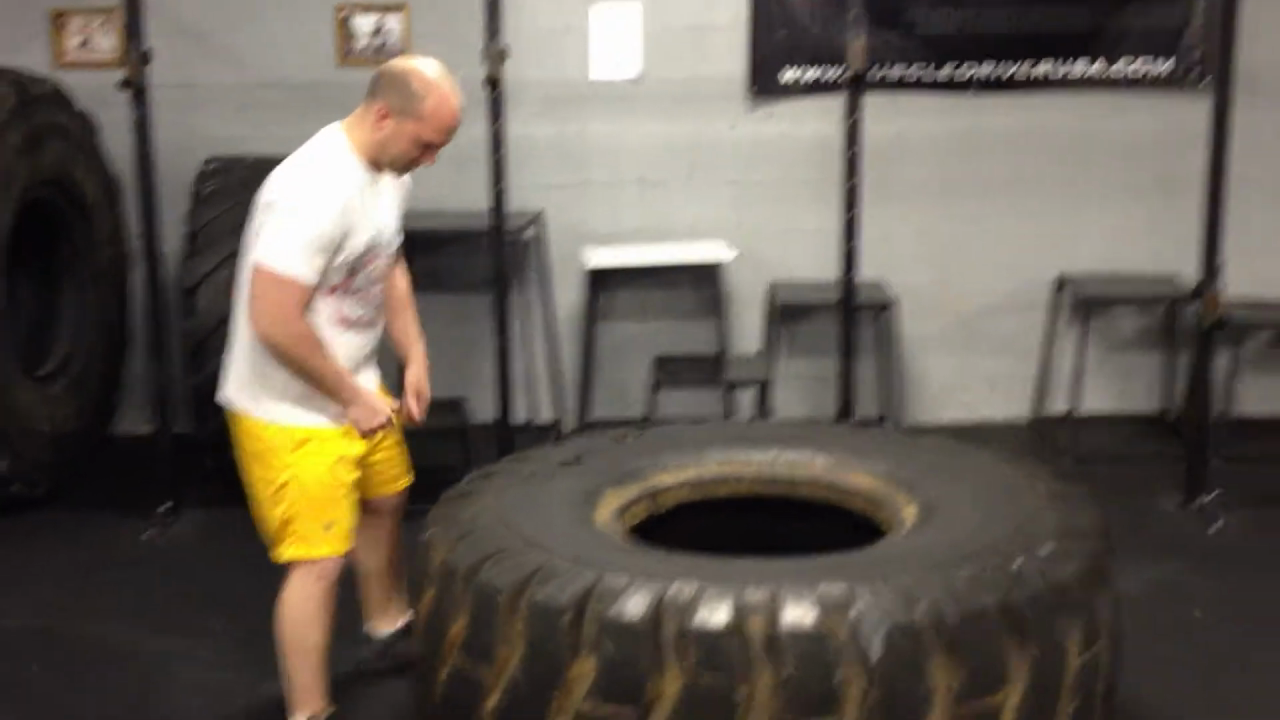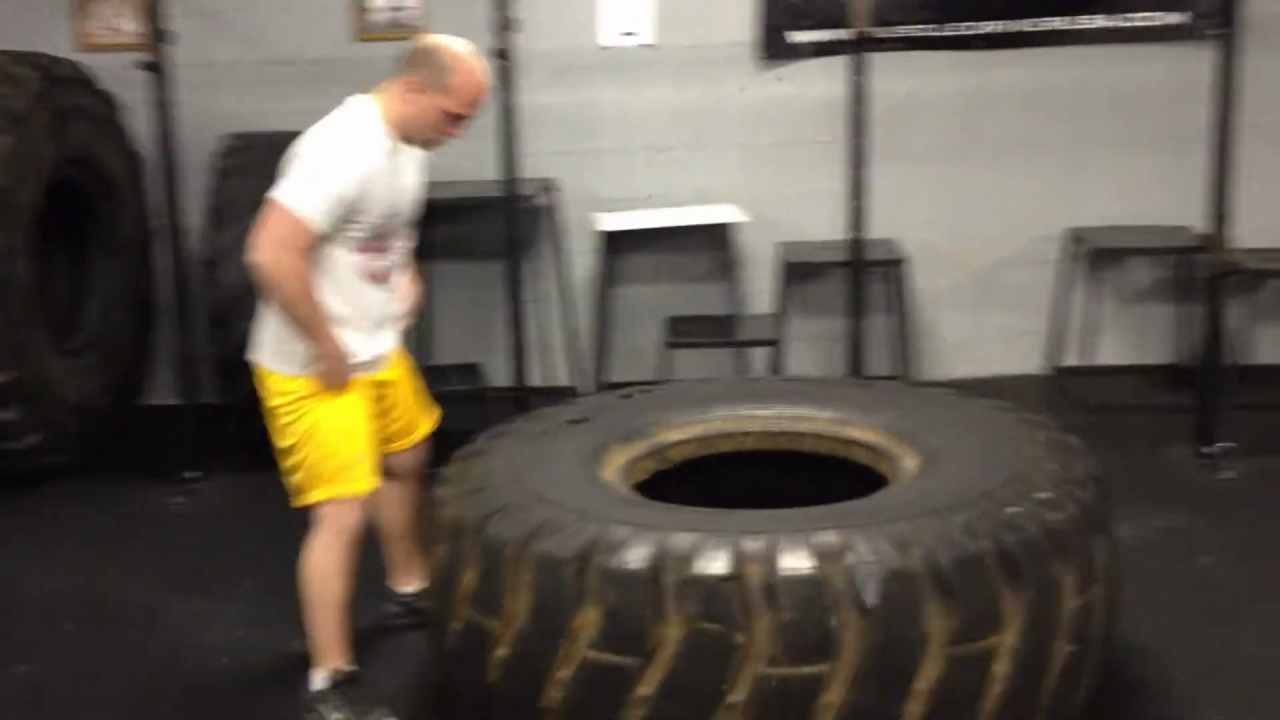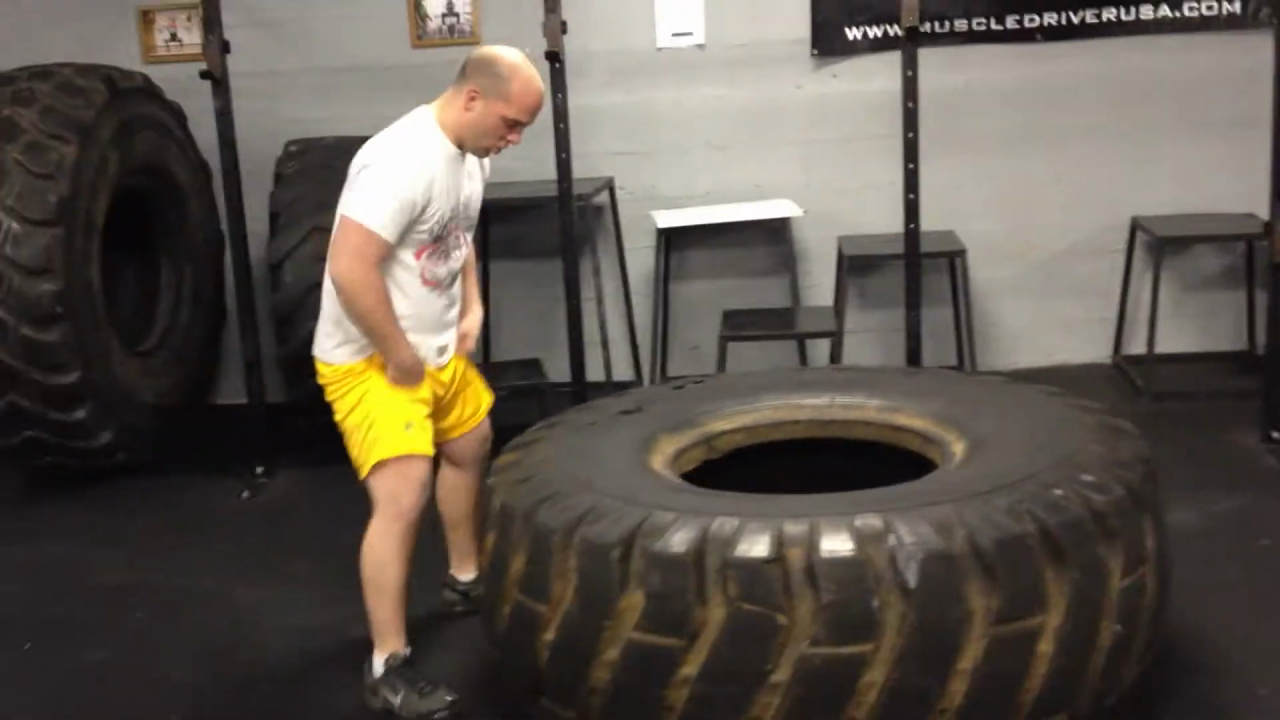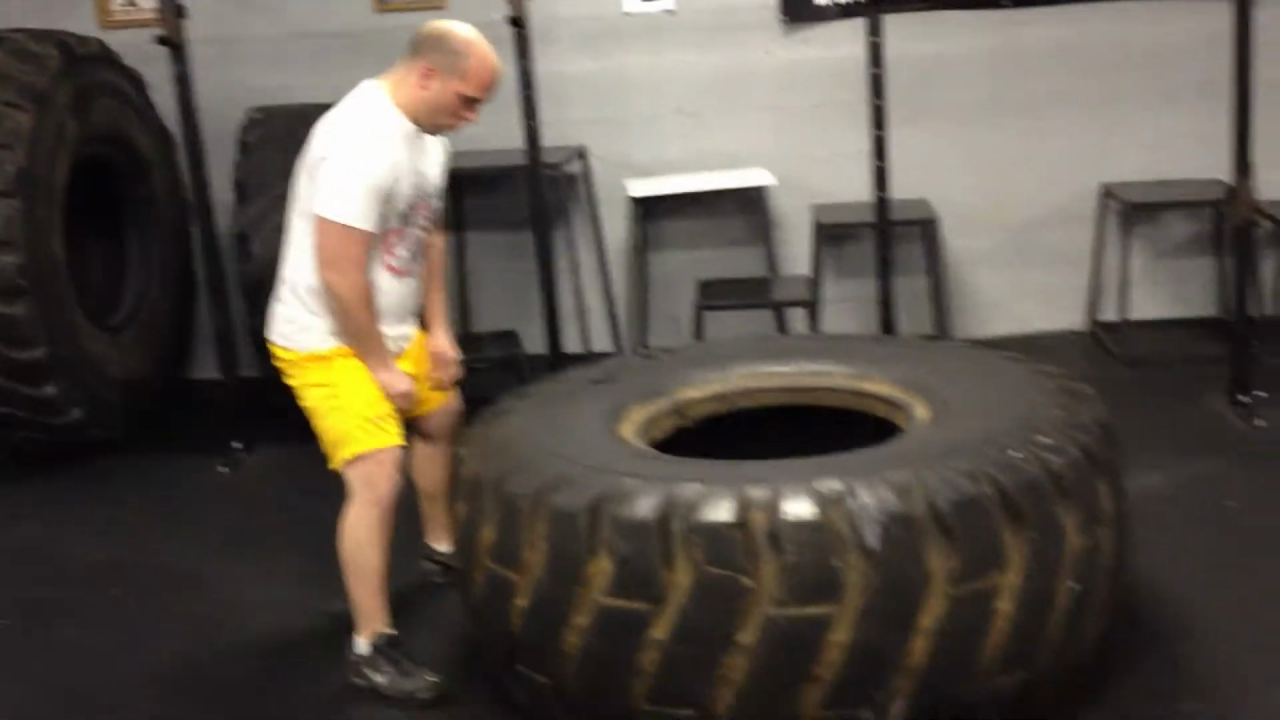
dt=0.2s
person 1, frame 1
left shoulder: (383, 174)
right shoulder: (315, 191)
right elbow: (274, 321)
left wrist: (416, 358)
right wrist: (351, 398)
left hip: (353, 392)
right hip: (290, 410)
left knee: (384, 503)
right knee: (318, 562)
left ankle: (388, 628)
person 1, frame 2
left shoulder: (407, 144)
right shoulder: (343, 150)
right elbow: (271, 255)
left wrist: (406, 276)
right wrist: (325, 346)
left hip: (378, 349)
right hip: (312, 366)
left knee: (404, 465)
right knee: (343, 515)
left ankle: (408, 590)
person 1, frame 3
left shoulder: (469, 153)
right shoulder: (404, 157)
right elbow: (349, 270)
left wrist: (472, 306)
right wrist: (396, 354)
left hip: (436, 346)
right hip: (368, 357)
left knee: (470, 447)
right knee: (401, 497)
left ankle: (465, 577)
right ankle: (388, 666)
person 1, frame 4
left shoulder: (426, 132)
right shoulder: (361, 141)
left elbow: (428, 232)
right elbow: (339, 273)
left wrist: (438, 327)
right wrist: (380, 367)
left hip: (395, 330)
right hip: (326, 340)
left knee: (441, 416)
right knee: (375, 482)
left ankle: (441, 547)
right ankle: (371, 646)
